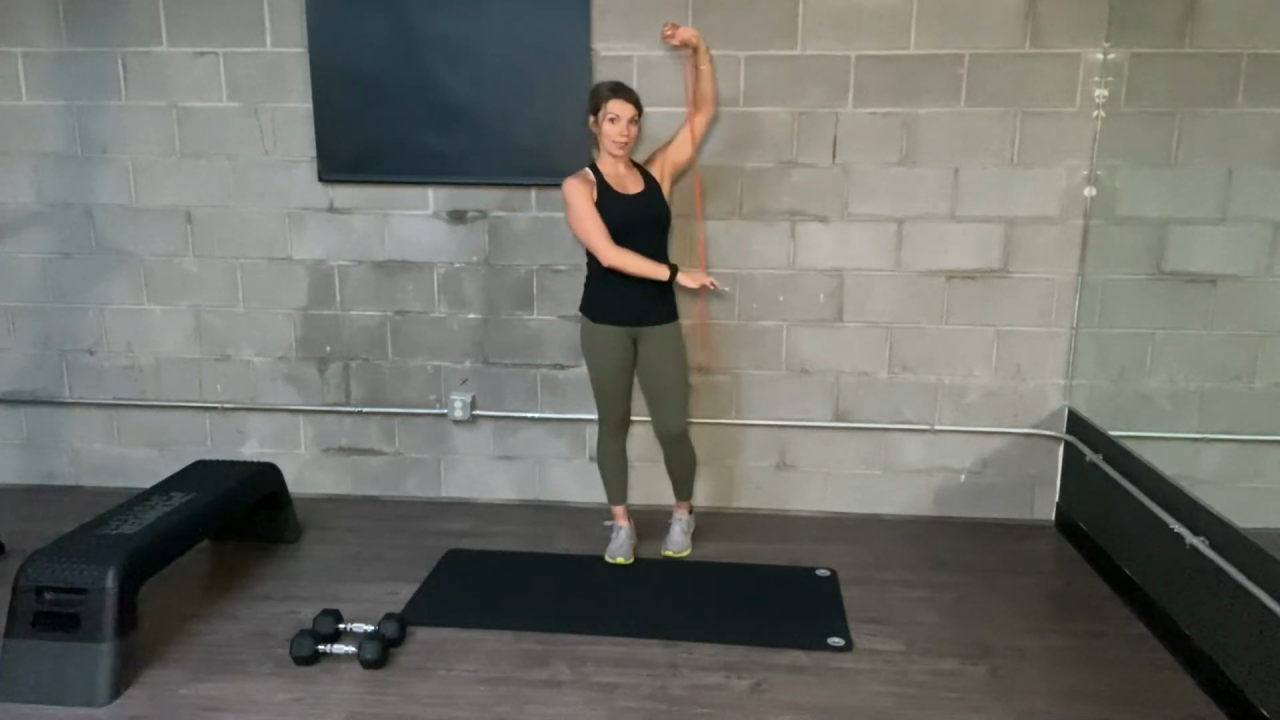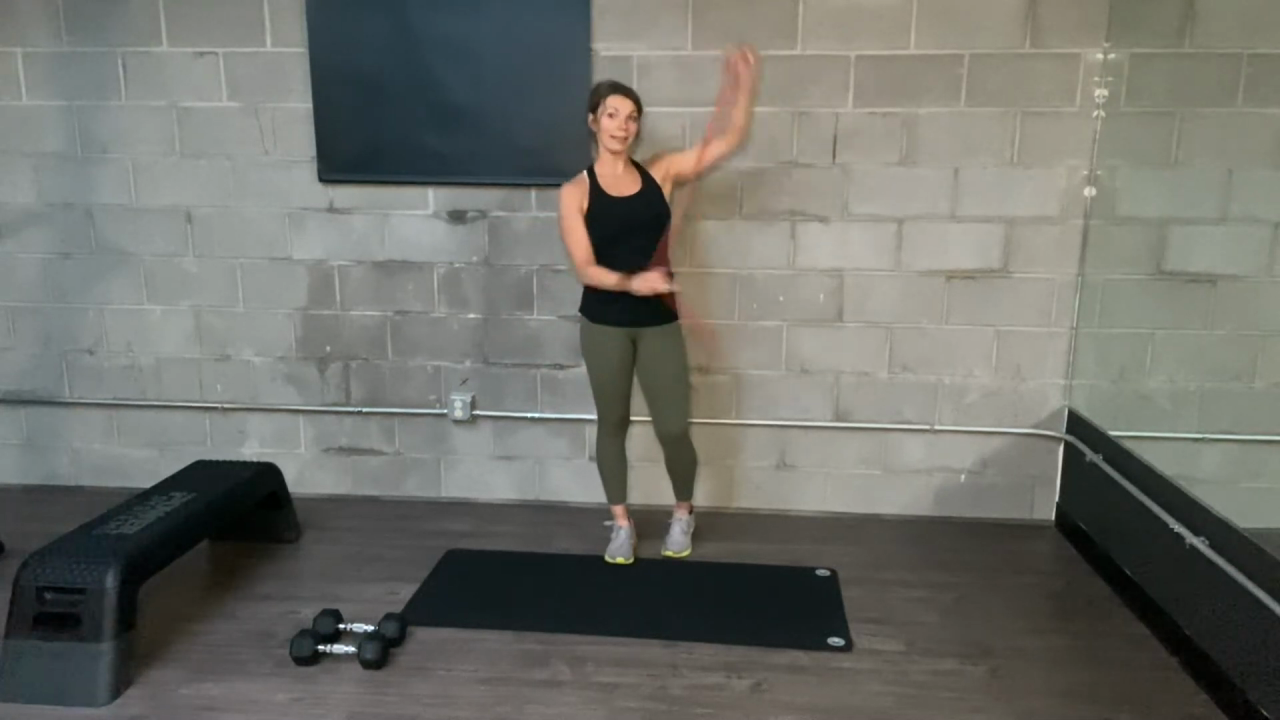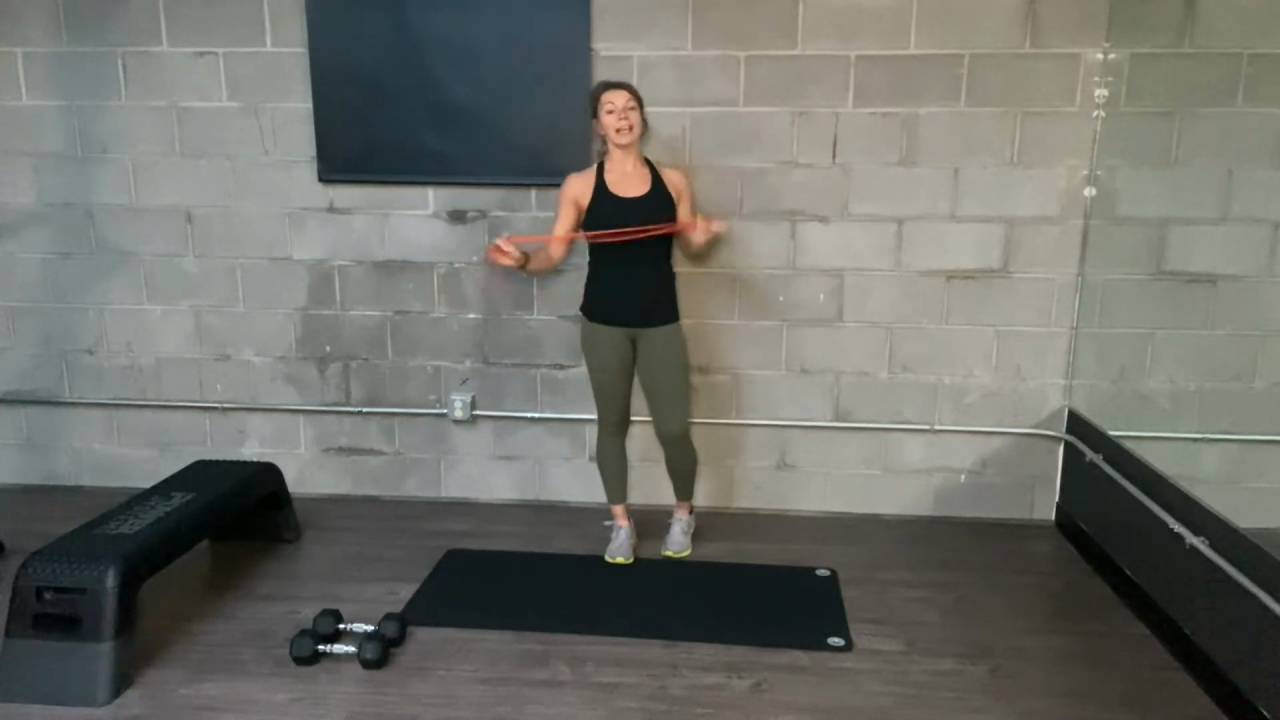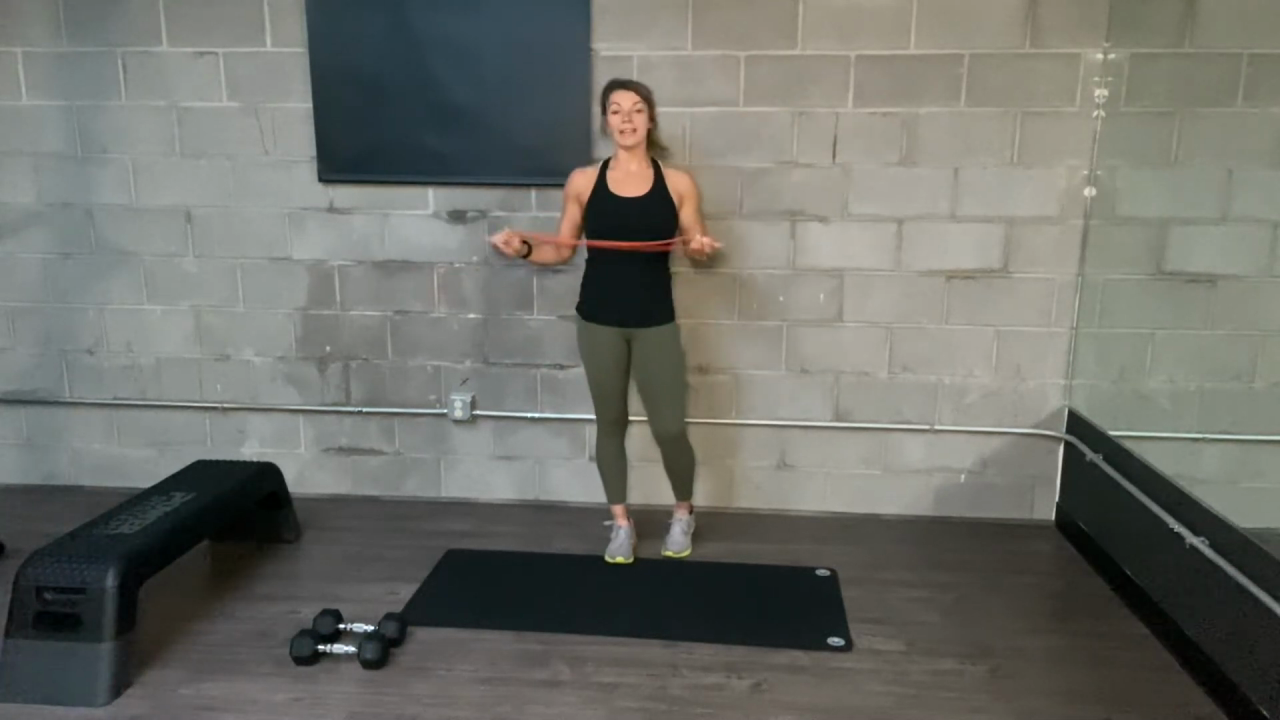
dt=0.3s
person 1, frame 1
left shoulder: (657, 172)
right shoulder: (580, 186)
left elbow: (704, 111)
right elbow: (608, 254)
left wrist: (700, 50)
right wrist: (676, 274)
left hip: (659, 321)
right hip: (605, 322)
left knee: (673, 428)
right knee: (613, 425)
left ankle: (683, 513)
right ankle: (621, 523)
person 1, frame 2
left shoulder: (660, 173)
right shoulder: (576, 190)
left elbow: (729, 139)
right elbow: (585, 267)
left wrist: (742, 80)
right wrist: (629, 282)
left hip: (658, 322)
right hip: (604, 322)
left knee: (673, 428)
right knee: (612, 424)
left ankle: (683, 513)
right ankle: (621, 523)
person 1, frame 3
left shoulder: (672, 181)
right shoulder: (580, 185)
left elbow: (692, 244)
right elbow: (554, 252)
left wrist: (700, 237)
right wrist: (520, 258)
left hip: (660, 321)
right hip: (603, 321)
left knee: (673, 428)
right knee: (612, 423)
left ankle: (683, 513)
right ankle: (621, 523)
person 1, frame 4
left shoulder: (678, 183)
right shoulder: (583, 181)
left elbow: (695, 244)
right elbow: (563, 249)
left wrist: (700, 247)
right wrist: (523, 248)
left hip: (655, 322)
right hip: (599, 320)
left knee: (670, 428)
right knee: (610, 424)
left ankle: (683, 513)
right ankle: (621, 523)
